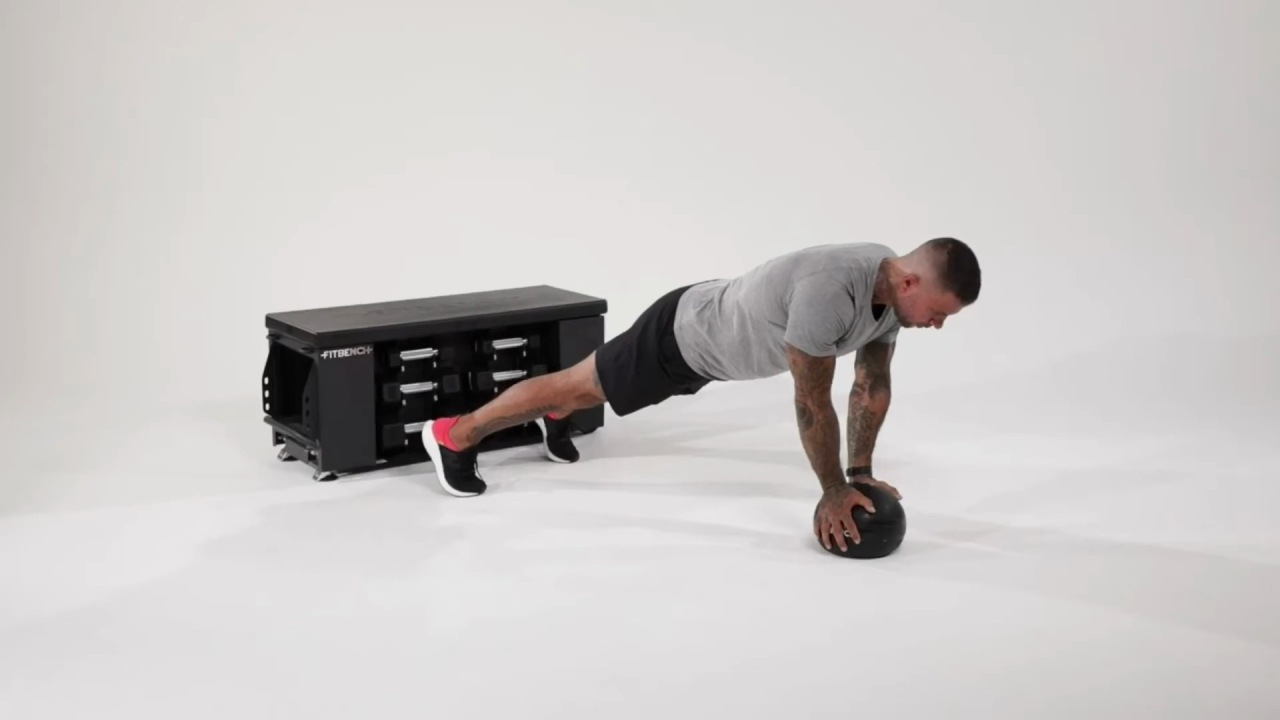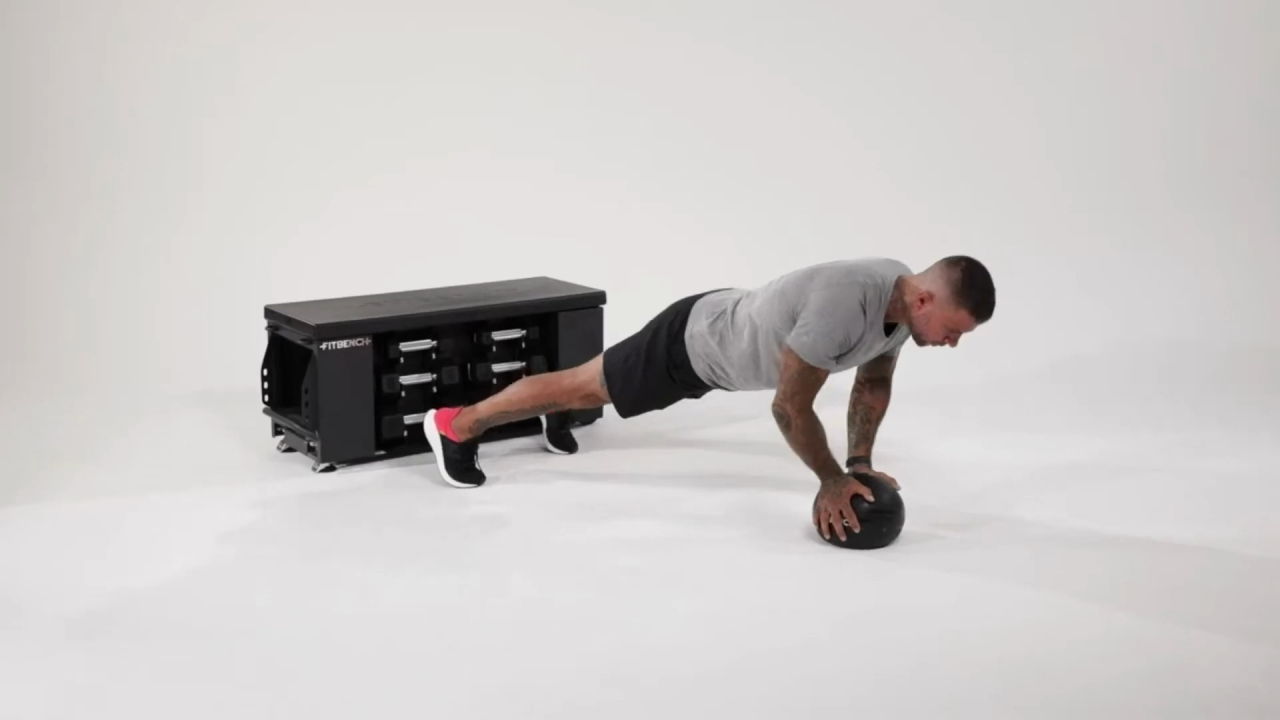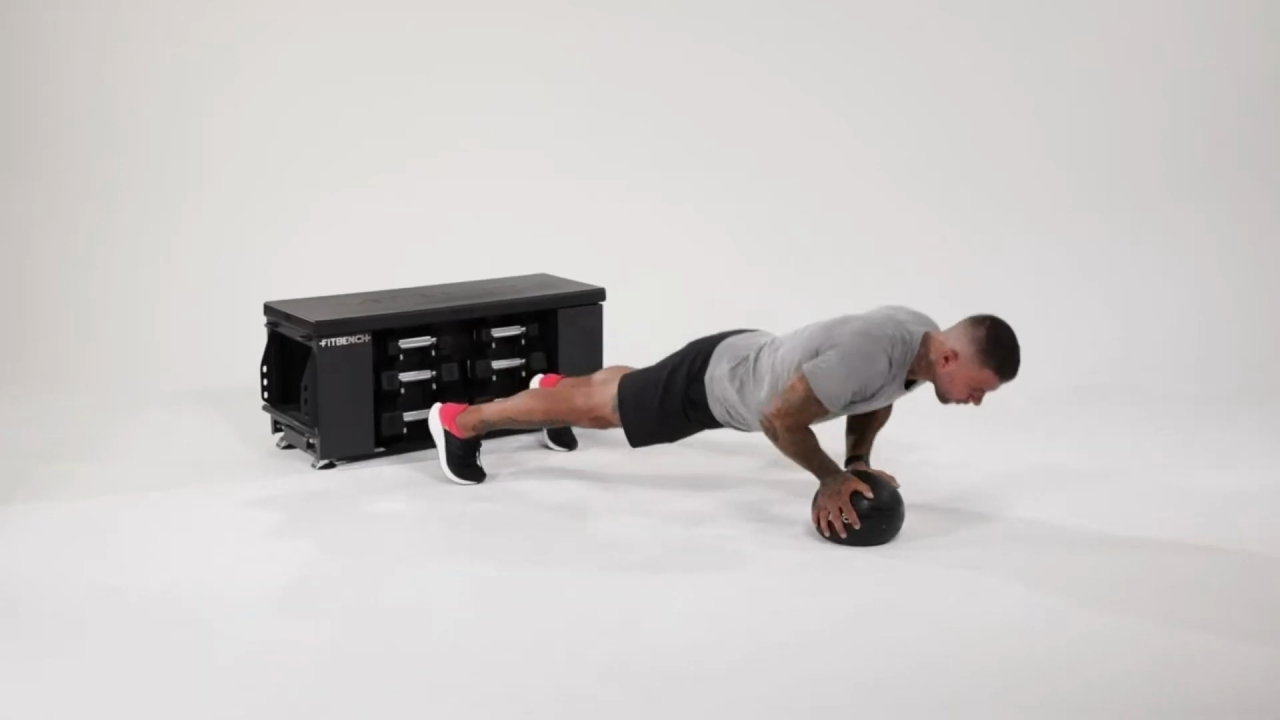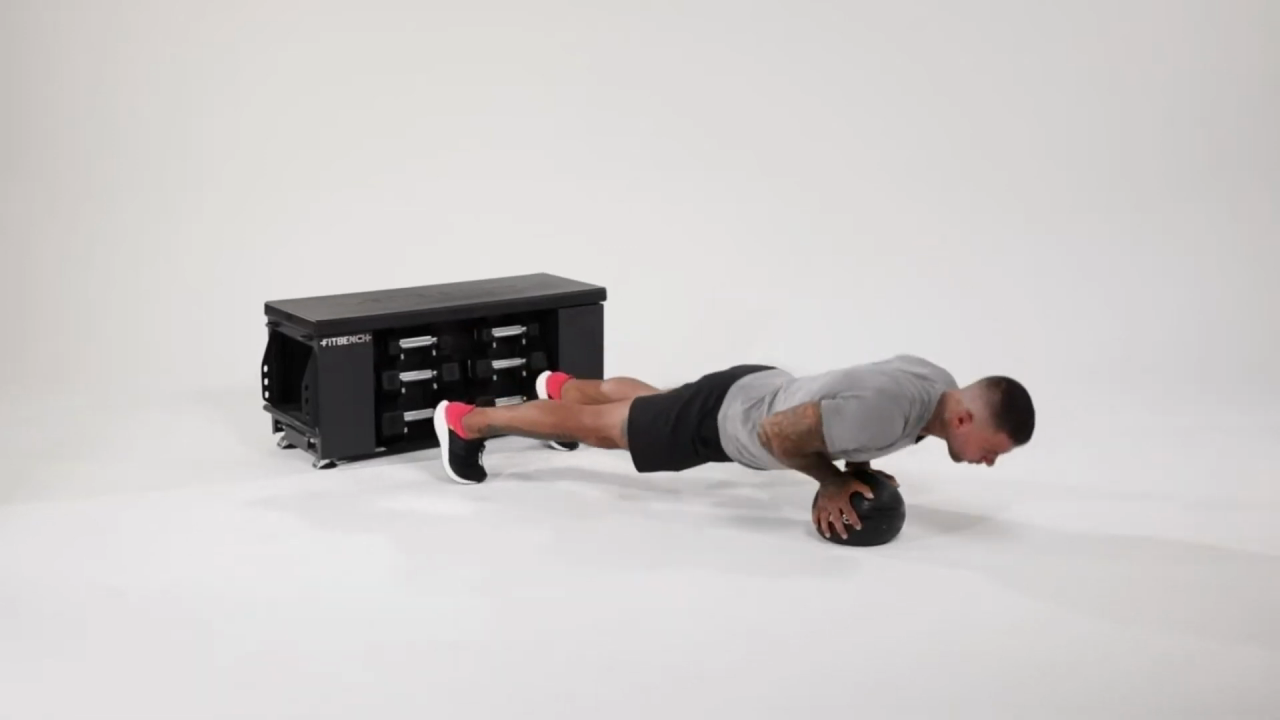
dt=0.3s
person 1, frame 1
left shoulder: (889, 289)
right shoulder: (829, 292)
left elbow: (873, 384)
right elbow: (812, 404)
left wrist: (862, 473)
right wrist: (834, 494)
left hip: (710, 339)
right hip: (683, 334)
left knee: (597, 386)
right knee: (583, 385)
left ankle: (555, 416)
right ankle: (454, 435)
person 1, frame 2
left shoulder: (901, 298)
right shoulder: (843, 307)
left elbow: (873, 382)
right elbow: (789, 406)
left wrist: (860, 463)
right wrist: (832, 483)
left hip: (722, 339)
right hip: (694, 341)
left knee: (608, 380)
right knee: (587, 386)
left ankle: (552, 418)
right ankle: (454, 426)
person 1, frame 3
left shoulder: (922, 340)
right shoulder: (868, 357)
left elbow: (876, 399)
right elbow: (779, 420)
left wrist: (858, 463)
right wrist: (832, 480)
left hip: (742, 364)
right hip: (711, 384)
left knee: (627, 387)
right knee: (595, 410)
left ankle: (556, 382)
right ankle: (460, 420)
person 1, frame 4
left shoulder: (937, 385)
right shoulder: (885, 415)
right elbow: (775, 433)
left wrist: (859, 466)
right wrist: (831, 481)
left hip: (757, 389)
right hip: (723, 420)
left knee: (645, 399)
right knee: (601, 428)
left ankle: (561, 386)
right ankle: (464, 420)
